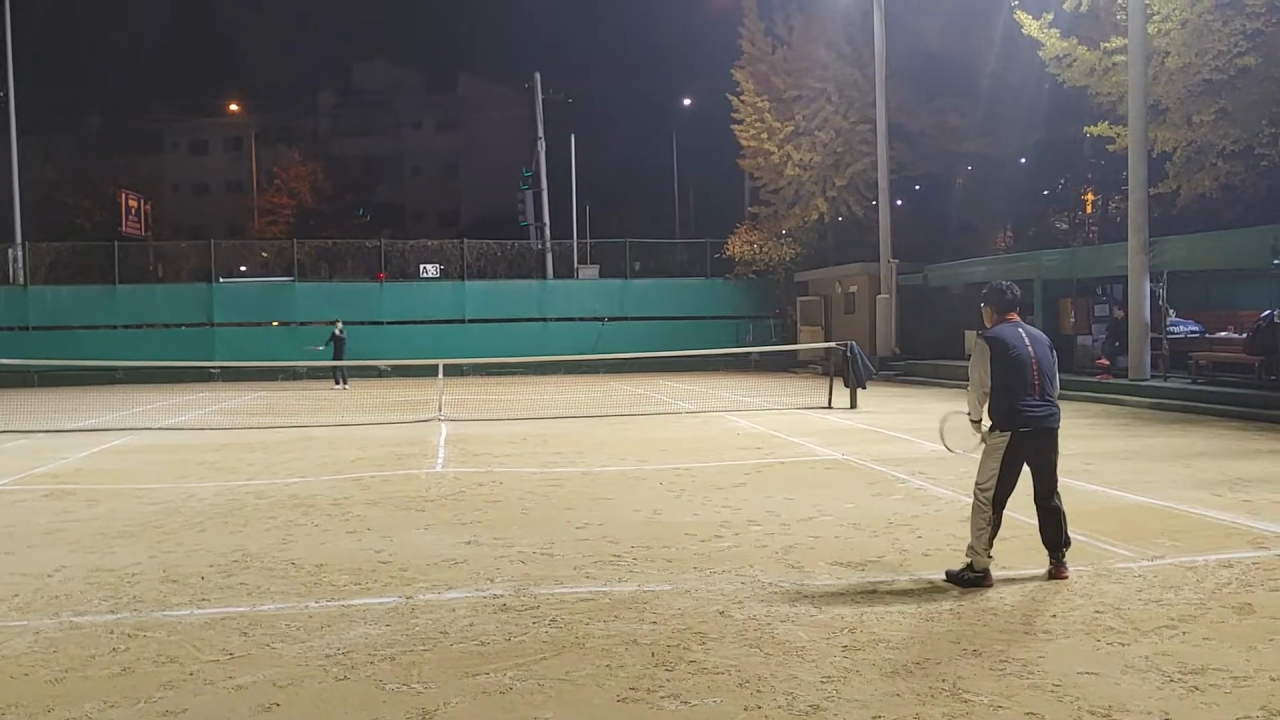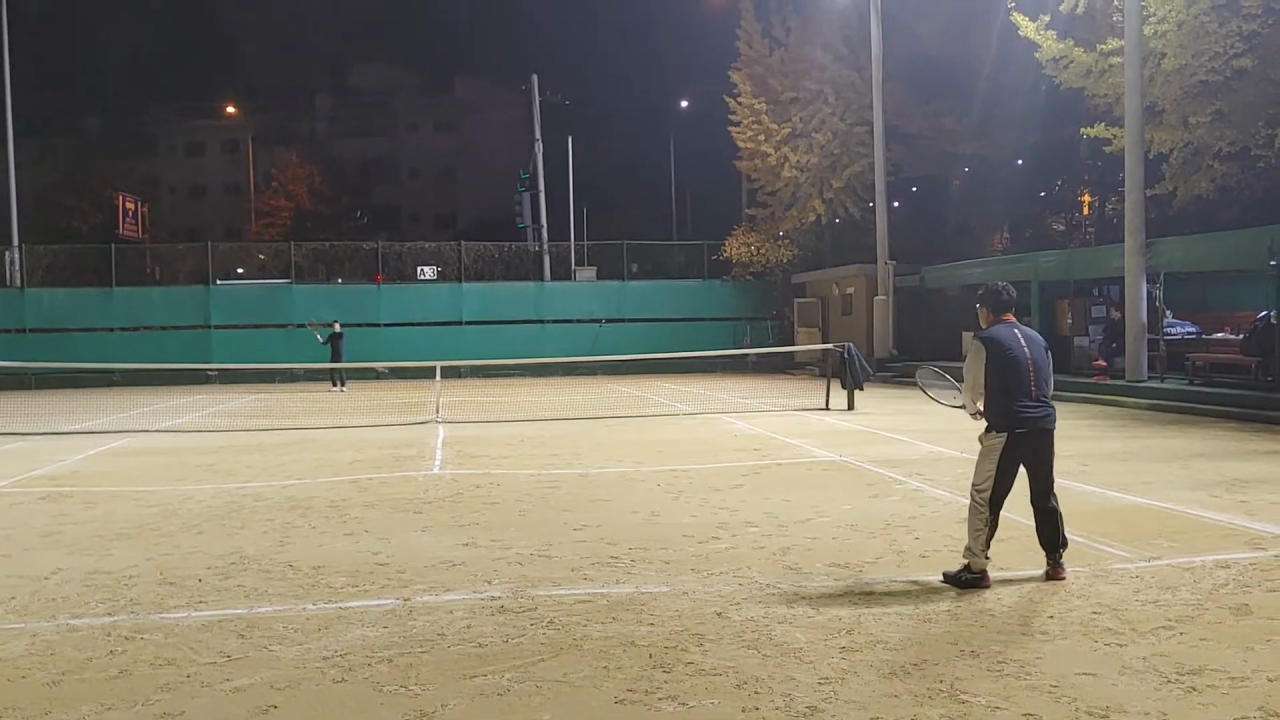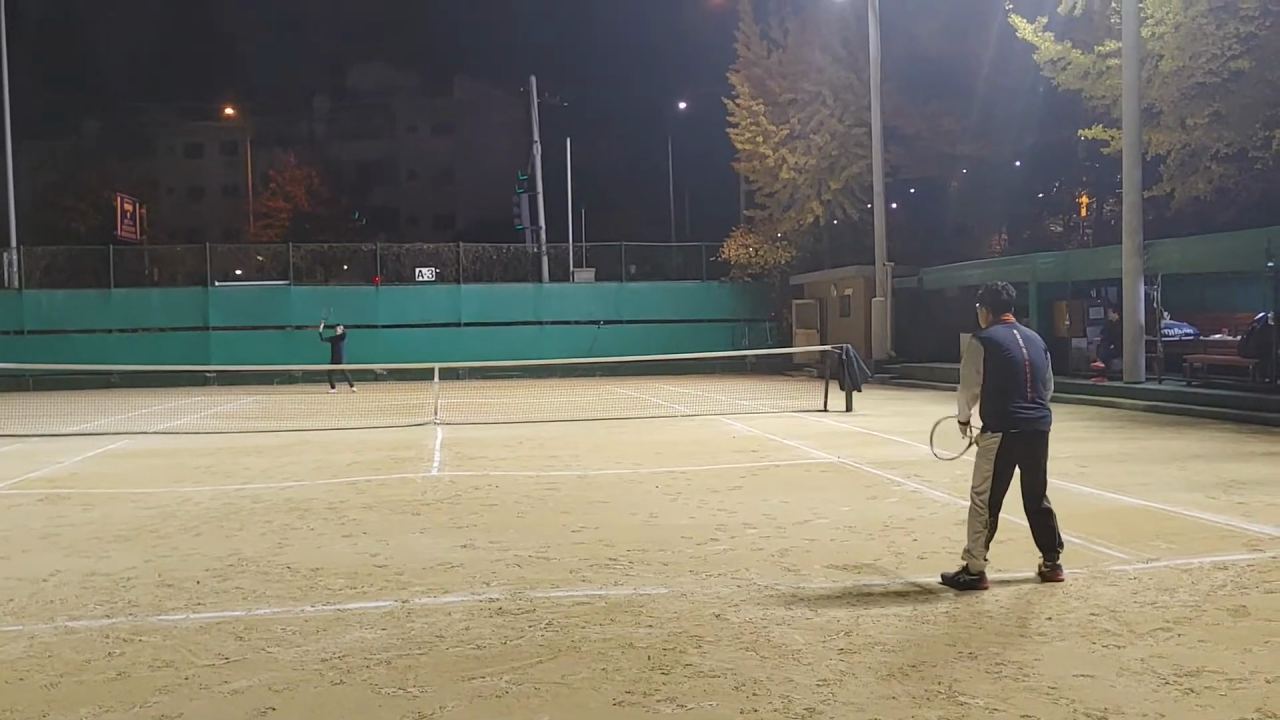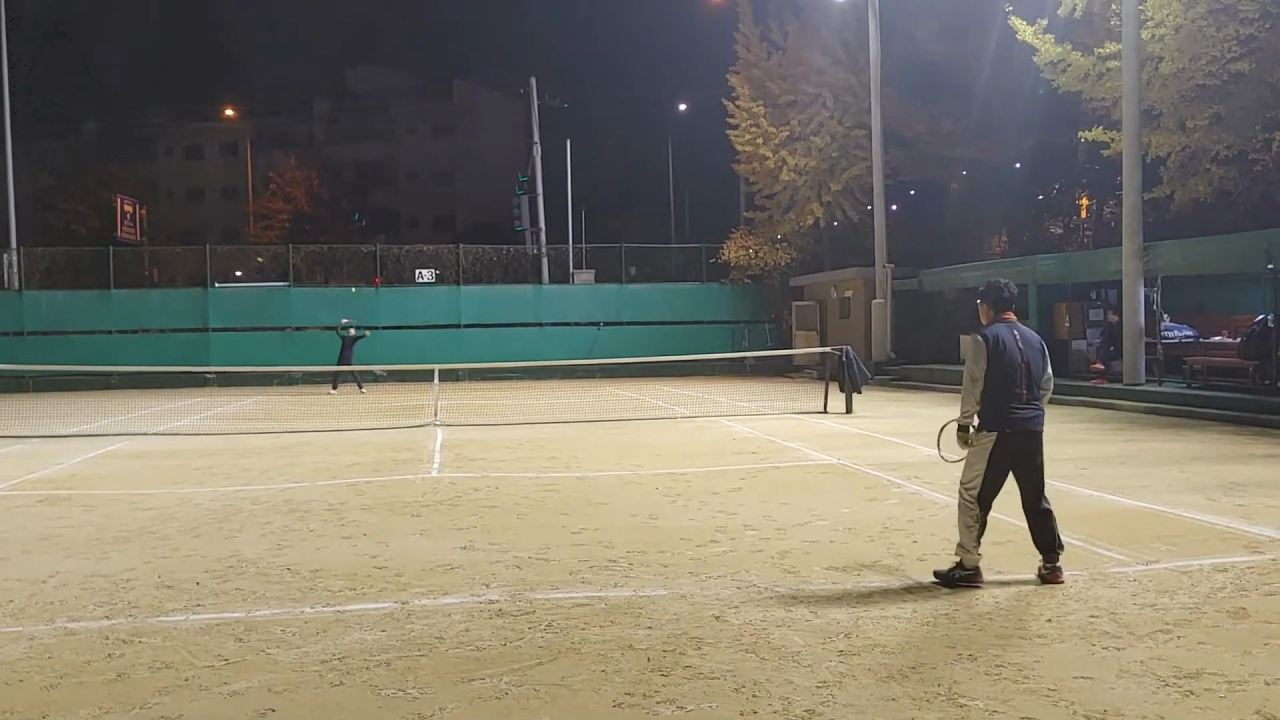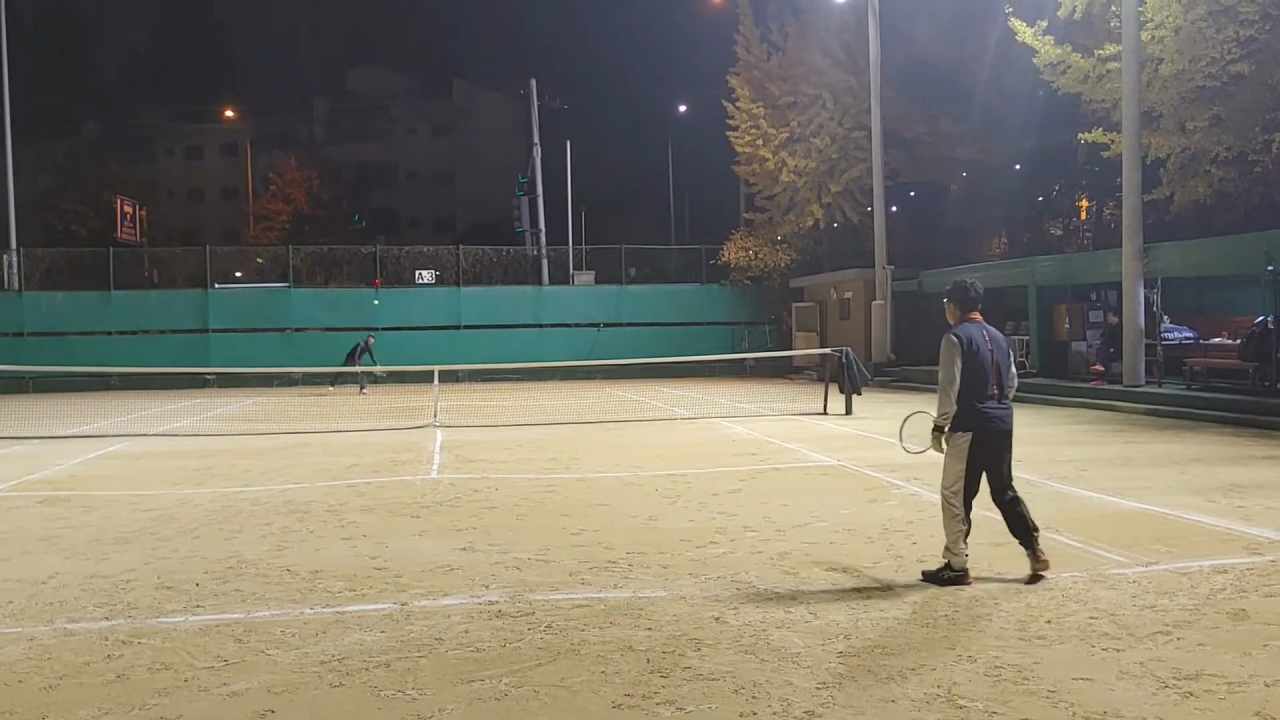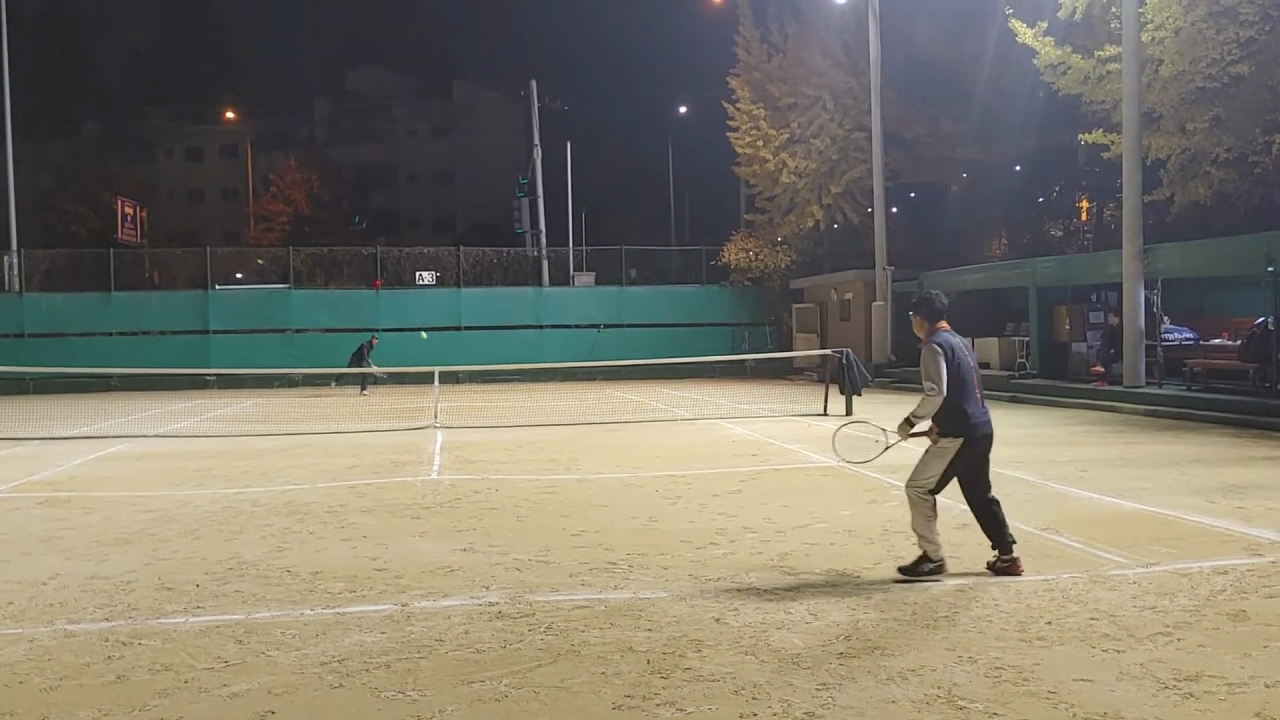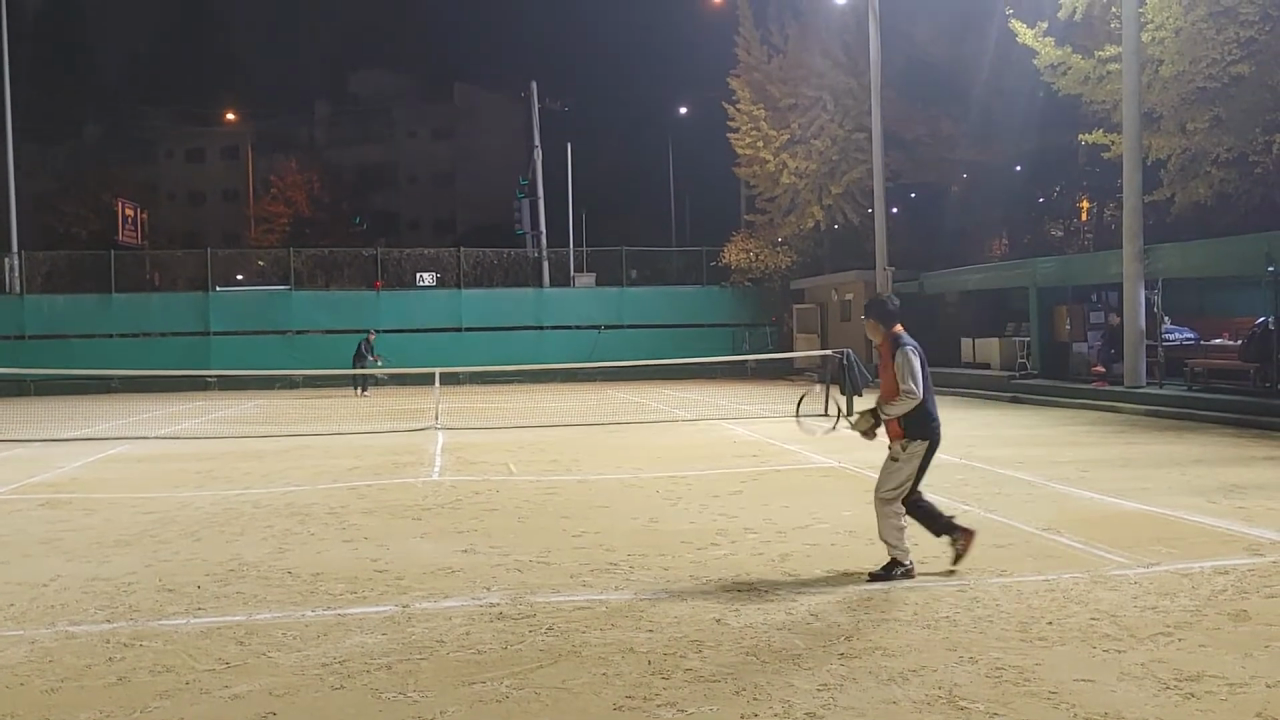
dt=0.3s
person 1, frame 1
left shoulder: (990, 340)
right shoulder: (1042, 338)
left elbow: (979, 387)
right elbow: (1054, 386)
left wrist: (975, 417)
left hip: (1011, 429)
right hip: (1047, 425)
left knee: (988, 498)
right knee: (1048, 494)
left ankle: (979, 567)
right ankle: (1059, 560)
person 1, frame 2
left shoulder: (986, 340)
right shoulder: (1036, 338)
left elbow: (972, 386)
right elbow: (1047, 385)
left wrist: (973, 408)
left hip: (1007, 430)
right hip: (1043, 425)
left knee: (985, 498)
right knee: (1044, 495)
left ankle: (976, 568)
right ankle: (1056, 561)
person 1, frame 3
left shoulder: (983, 341)
right shoulder: (1035, 339)
left elbow: (969, 387)
right elbow: (1047, 386)
left wrist: (964, 418)
left hip: (1001, 431)
right hip: (1038, 427)
left knee: (984, 500)
right knee: (1037, 497)
left ankle: (974, 570)
right ankle: (1052, 562)
person 1, frame 4
left shoulder: (985, 338)
right shoulder: (1034, 338)
left elbow: (973, 386)
right elbow: (1047, 386)
left wrist: (964, 424)
left hip: (997, 430)
right hip: (1031, 429)
left knee: (974, 495)
right knee: (1035, 497)
left ankle: (969, 565)
right ankle: (1051, 564)
person 1, frame 5
left shoulder: (955, 338)
right shoulder: (997, 337)
left elbow: (949, 387)
right elbow: (1011, 382)
left wrist: (940, 426)
left hip: (971, 429)
right hip: (1002, 425)
left knee: (954, 496)
right knee: (1005, 491)
left ankle: (957, 566)
right ankle: (1034, 550)
person 1, frame 6
left shoulder: (934, 346)
right shoulder: (959, 342)
left elbow: (936, 393)
left wrist: (912, 421)
right wrist: (939, 423)
left hip: (957, 434)
right hip: (981, 430)
left knee: (919, 488)
right knee: (980, 494)
left ankle: (932, 556)
right ankle: (1007, 556)
person 1, frame 7
left shoulder: (904, 349)
right shoulder: (889, 349)
left elbow: (912, 396)
left wrist: (879, 415)
right wrist: (875, 415)
left hip: (915, 437)
right hip: (907, 436)
left knee: (887, 497)
right knee: (906, 495)
left ankle: (901, 562)
right ankle: (956, 532)
